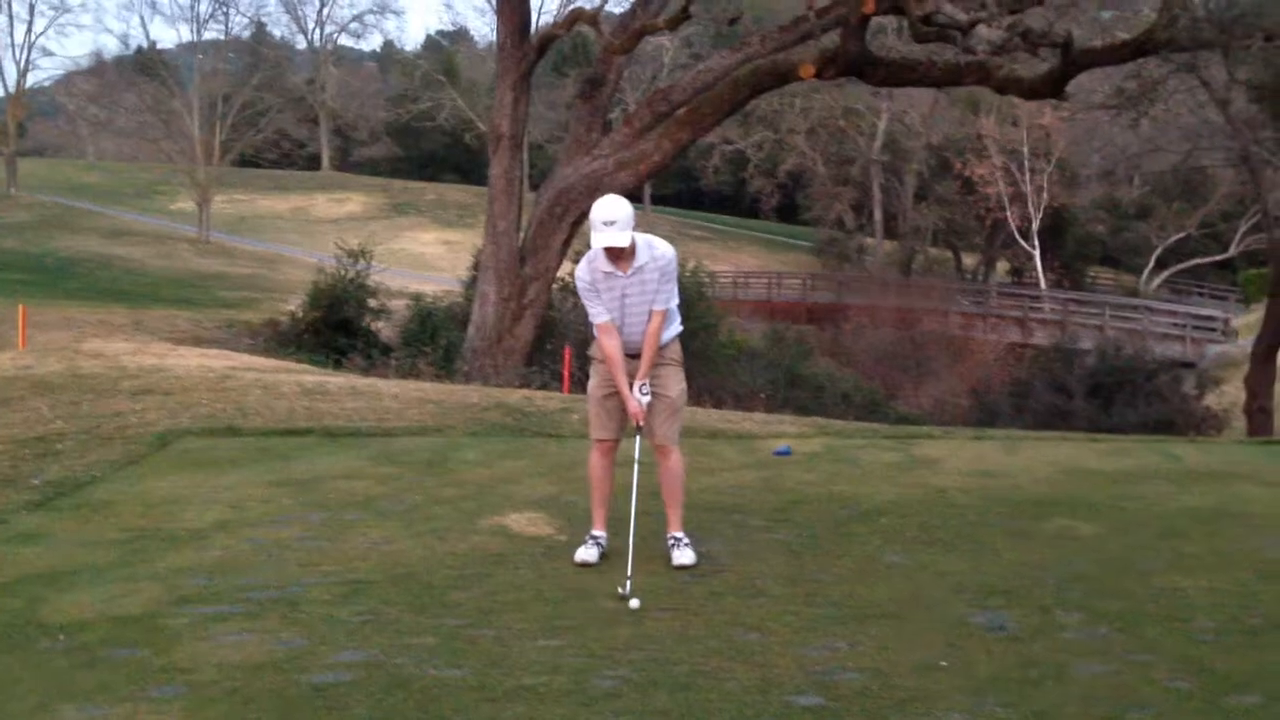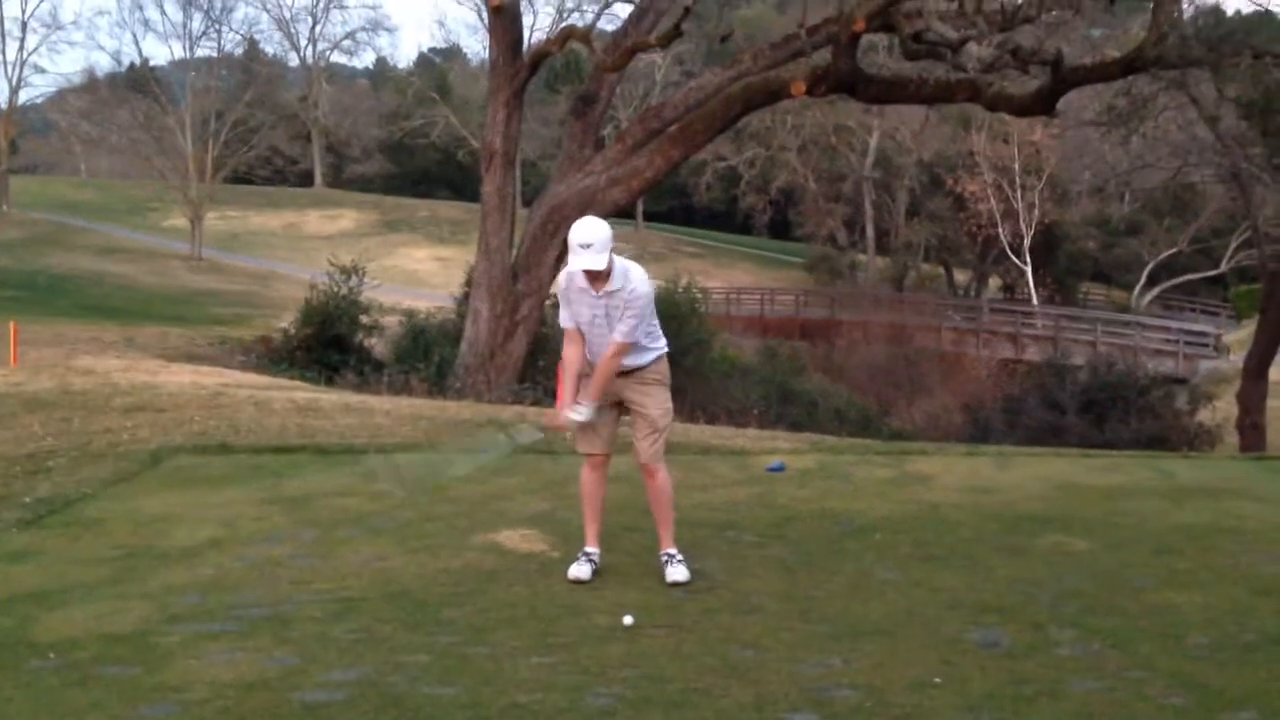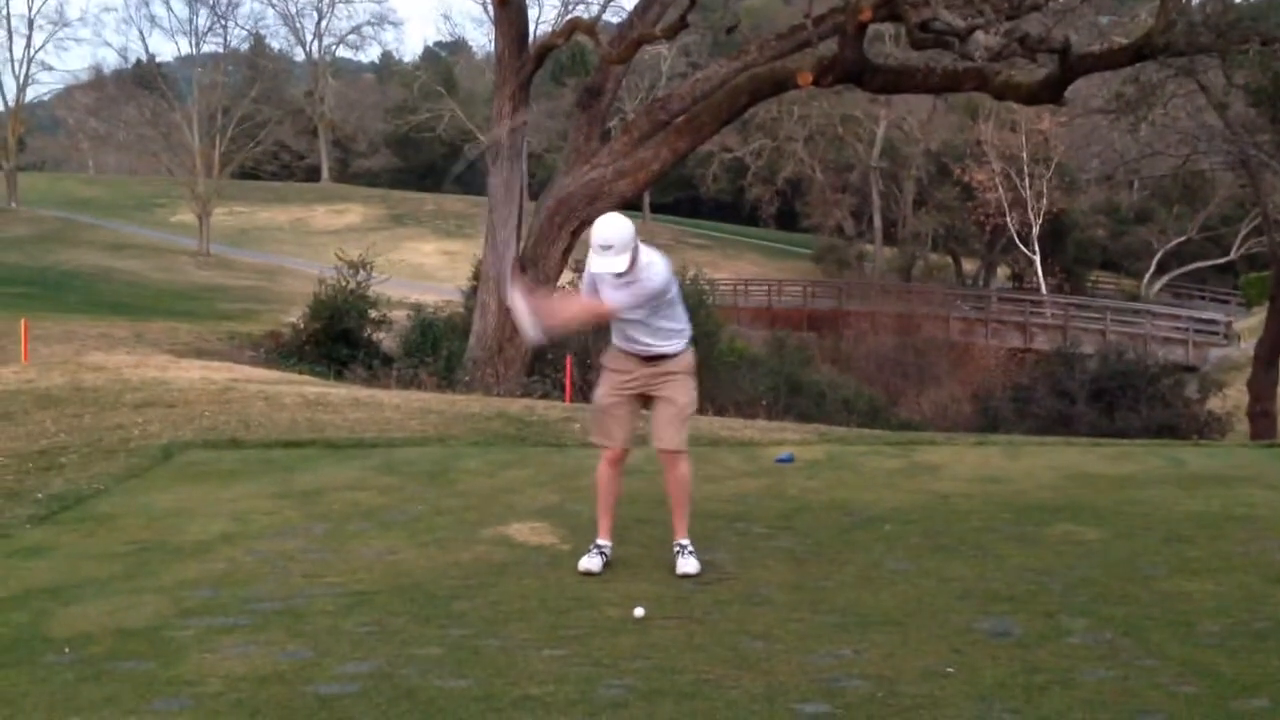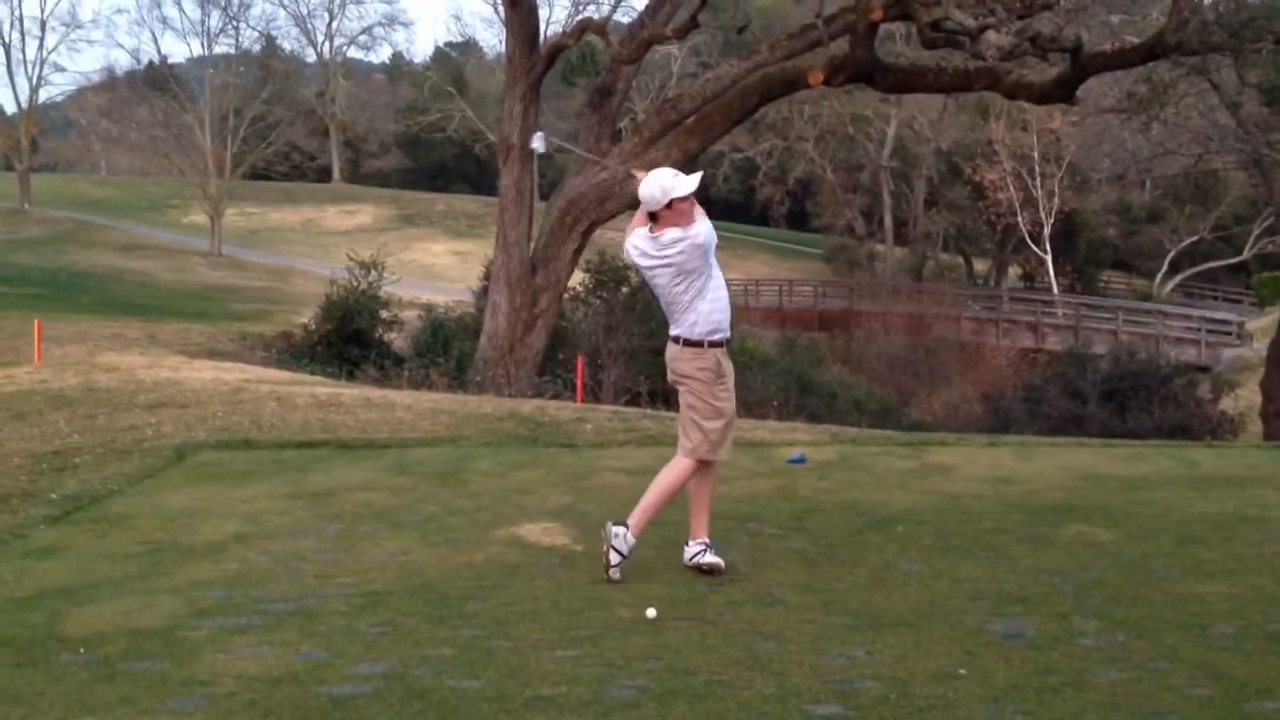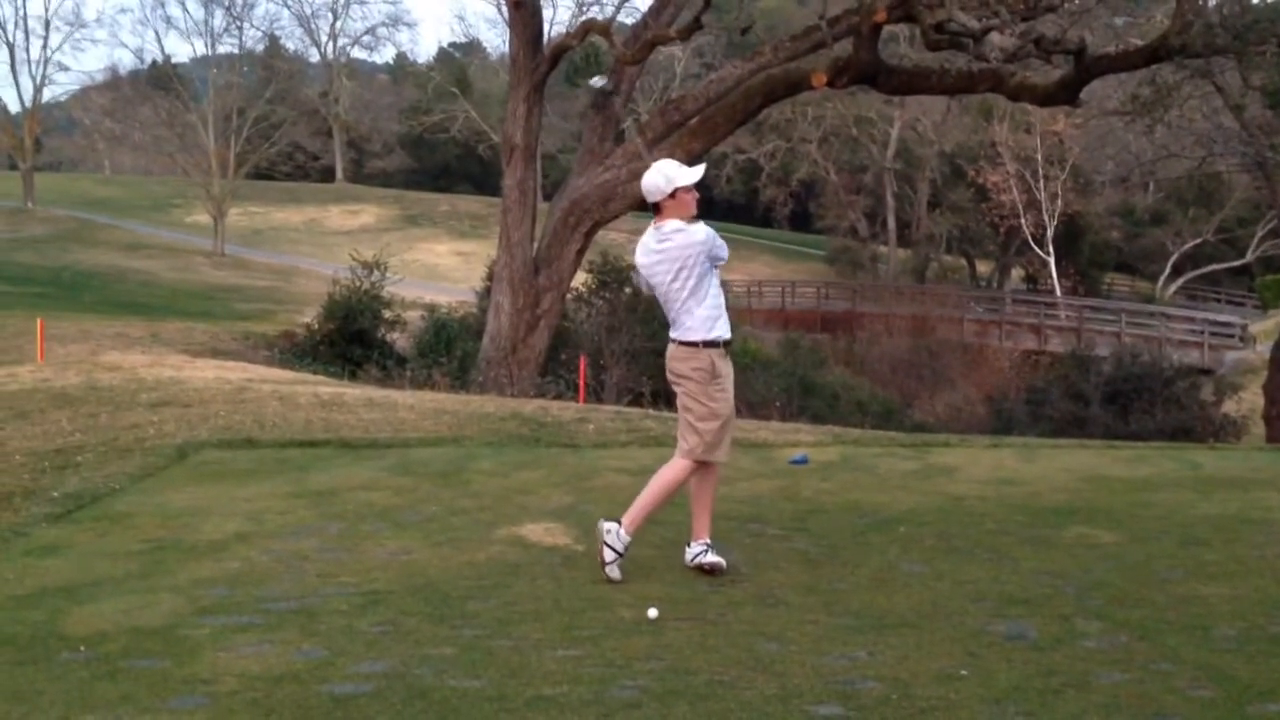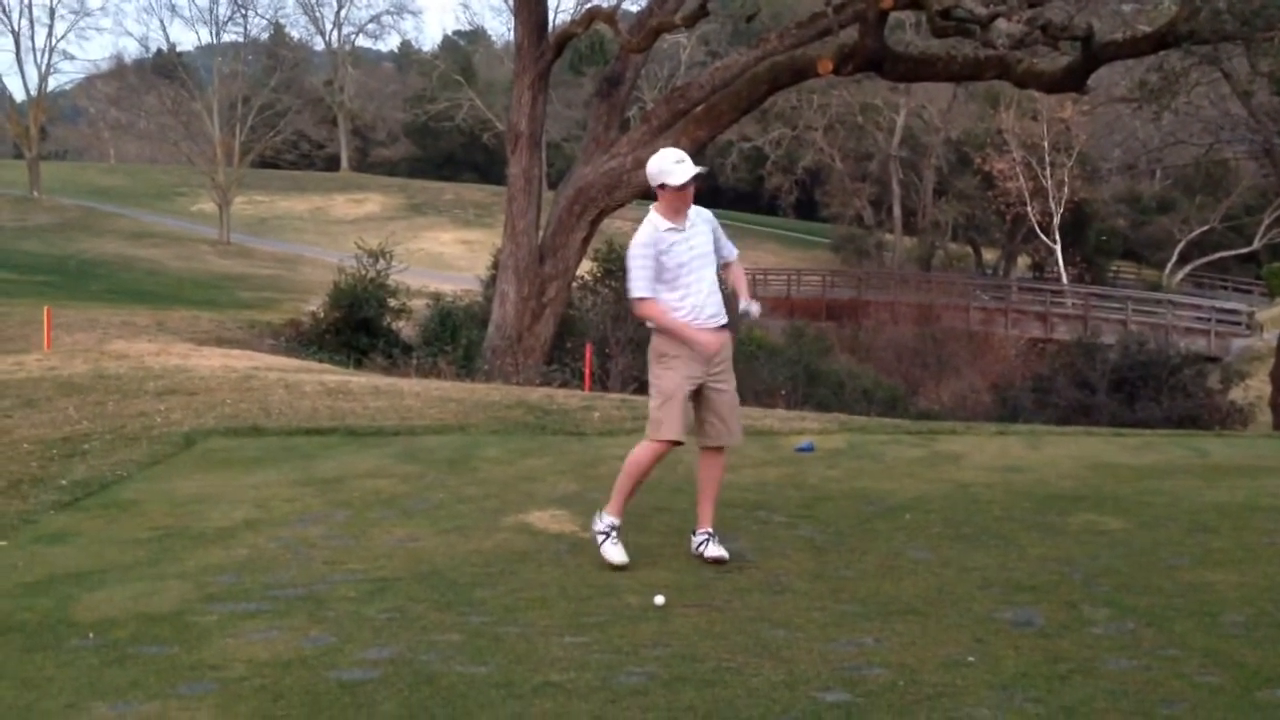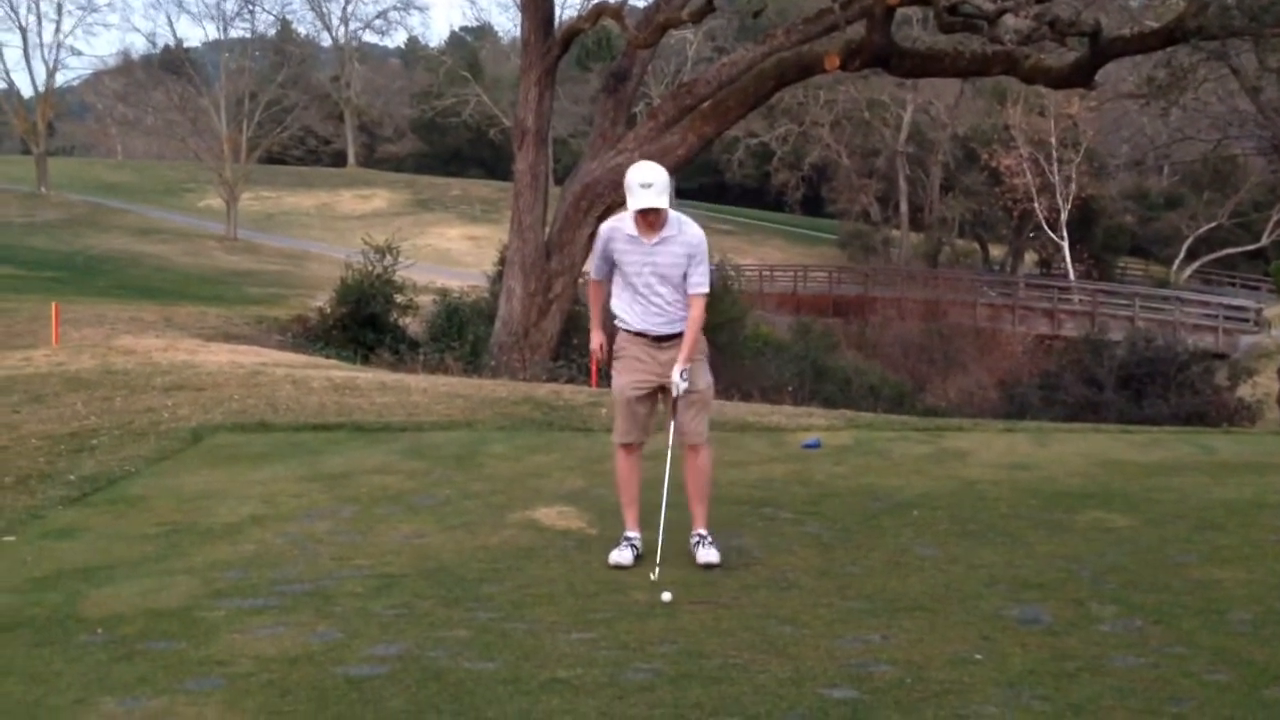
dt=0.7s
person 1, frame 1
left shoulder: (662, 255)
right shoulder: (587, 271)
left elbow: (657, 321)
right elbow: (607, 332)
left wrist: (642, 380)
right wrist: (626, 393)
left hip: (660, 353)
right hip: (611, 355)
left knee: (666, 445)
right knee: (603, 444)
left ankle: (676, 534)
right ankle: (597, 533)
person 1, frame 2
left shoulder: (637, 287)
right shoulder: (567, 282)
left elbow: (615, 352)
right elbow: (573, 342)
left wrist: (584, 403)
right wrist: (565, 400)
left hip: (645, 373)
right hip: (595, 371)
left knee: (652, 463)
right knee: (594, 460)
left ankle: (669, 551)
right ankle: (590, 550)
person 1, frame 3
left shoulder: (655, 273)
right shoulder: (604, 256)
left elbow: (598, 312)
right elbow: (582, 305)
left wrist: (543, 313)
right wrist: (539, 302)
left hip: (671, 364)
right hip: (624, 363)
left knee: (674, 454)
right knee: (612, 454)
left ankle: (682, 542)
right ankle: (603, 542)
person 1, frame 4
left shoulder: (640, 245)
right shoulder: (696, 240)
right elbow: (700, 215)
left wrist: (646, 199)
right wrist: (653, 186)
left hip: (691, 350)
right hip: (703, 356)
left knee: (709, 450)
right knee: (693, 453)
left ankle: (698, 542)
right ankle: (627, 530)
person 1, frame 5
left shoulder: (646, 246)
right shoulder: (700, 236)
right elbow: (722, 257)
left hip: (692, 352)
right hip: (703, 356)
left knee: (710, 452)
right knee: (691, 455)
left ankle: (699, 543)
right ankle: (621, 529)
person 1, frame 6
left shoulder: (704, 219)
right shoulder: (647, 239)
left elbow: (729, 259)
right elbow: (645, 305)
left wrist: (743, 296)
right wrist: (694, 335)
left hip: (717, 343)
right hip: (674, 348)
left knee: (717, 442)
right knee: (660, 440)
left ankle: (704, 533)
right ankle: (609, 519)
person 1, frame 7
left shoulder: (691, 236)
right shoulder: (611, 232)
left elbow: (697, 302)
right elbow: (598, 278)
left wrist: (684, 362)
right wrist: (596, 328)
left hip: (683, 344)
right hip: (633, 345)
left knee: (695, 442)
right knee: (628, 443)
left ankle: (701, 533)
right ankle: (631, 534)
